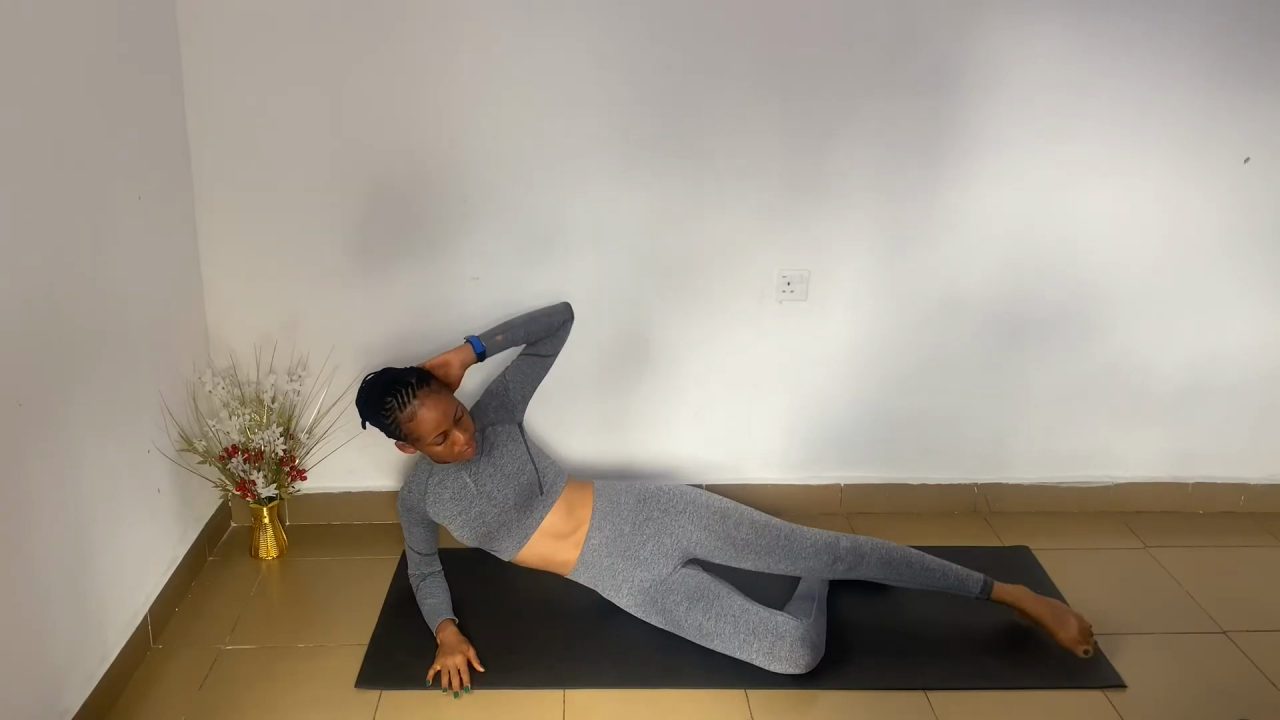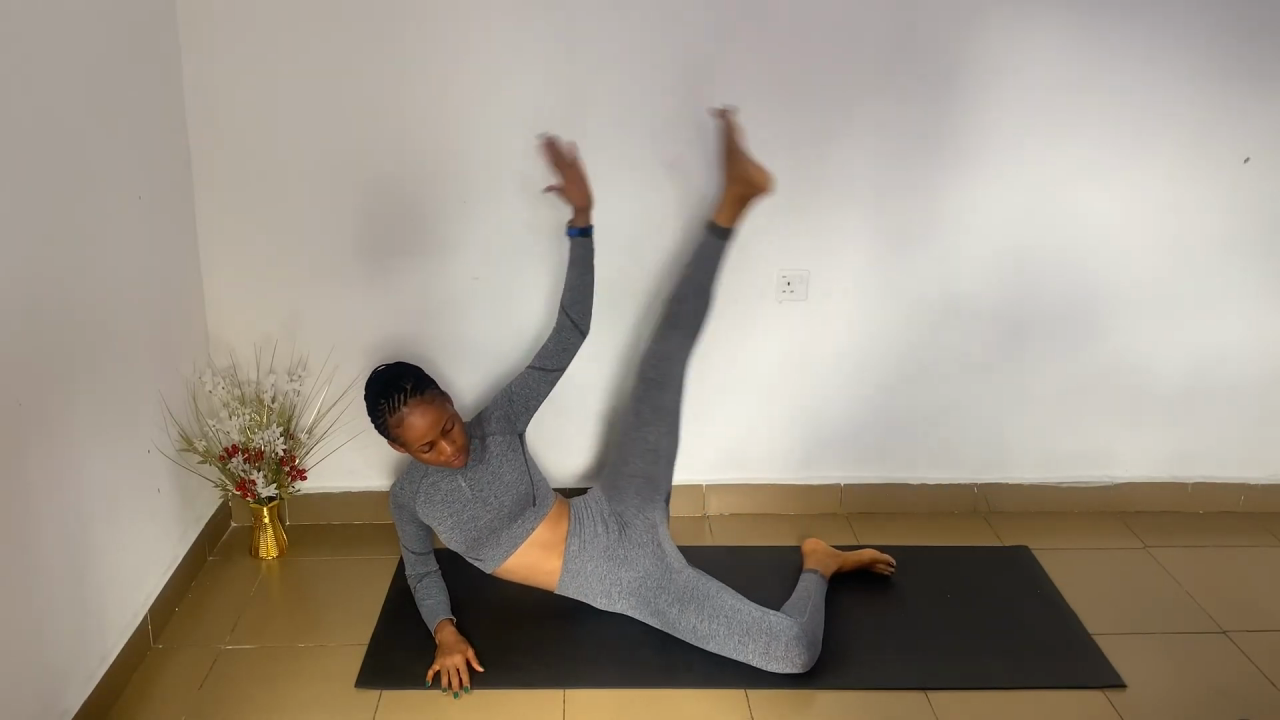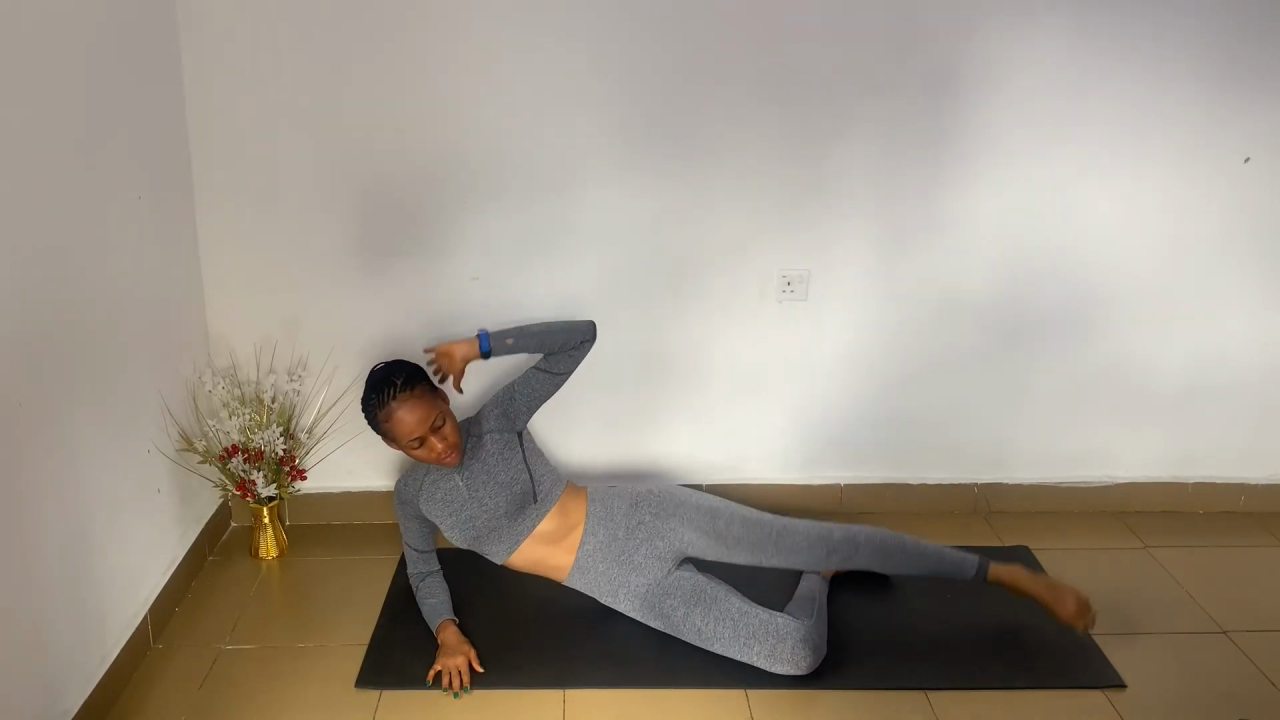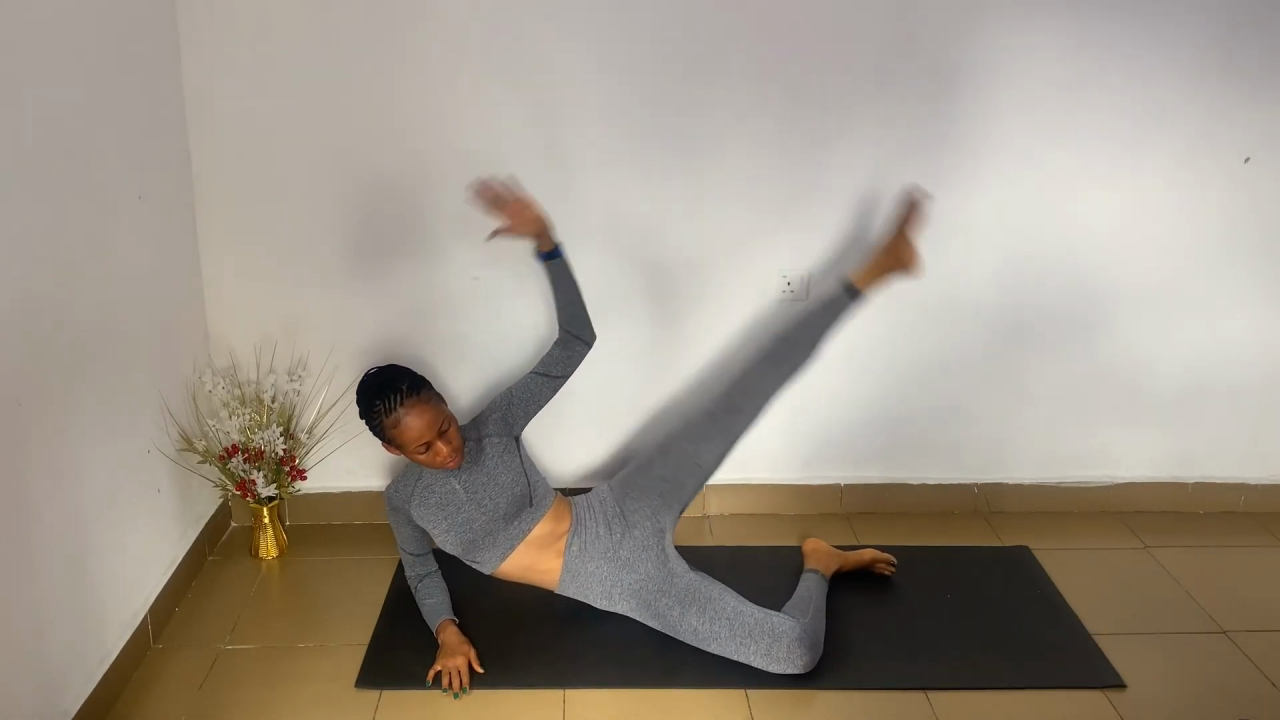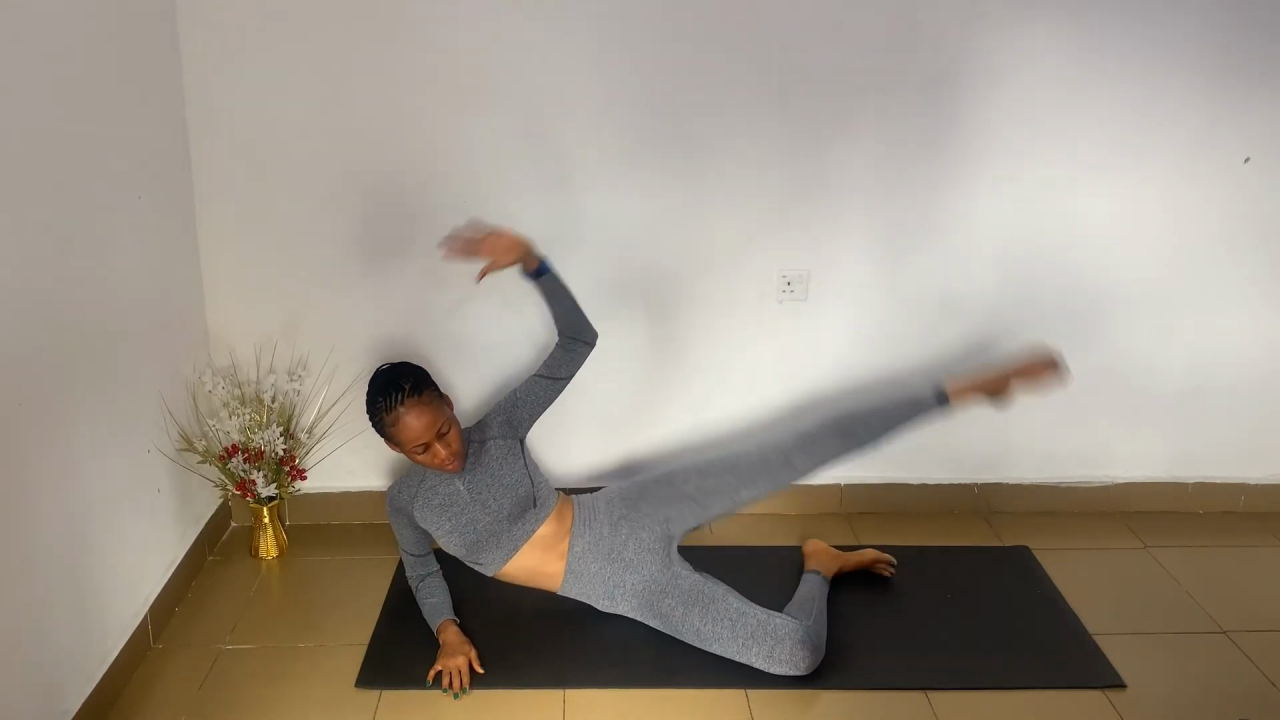
dt=1s
person 1, frame 1
left shoulder: (494, 411)
right shoulder: (417, 494)
left elbow: (560, 318)
right elbow: (422, 564)
left wrist: (471, 346)
right wrist: (446, 631)
left hip: (649, 517)
right hip: (626, 581)
left knee: (833, 547)
right knee: (794, 652)
left ankle: (1014, 595)
right ankle: (818, 581)
person 1, frame 2
left shoulder: (499, 420)
right shoulder: (411, 496)
left elbow: (571, 328)
right elbow: (420, 567)
left wrist: (581, 218)
right wrist: (445, 632)
left hip: (622, 522)
right hip: (620, 585)
left knee: (660, 364)
right knee: (792, 654)
right ankle: (820, 565)
person 1, frame 3
left shoulder: (497, 417)
right shoulder: (412, 494)
left elbow: (579, 335)
right elbow: (421, 563)
left wrist: (481, 342)
right wrist: (445, 630)
left hip: (639, 524)
right hip: (622, 586)
left knee: (821, 535)
right knee: (796, 653)
left ankle: (1006, 573)
right ankle: (822, 573)
person 1, frame 4
left shoulder: (494, 423)
right shoulder: (405, 498)
left elbow: (577, 339)
right elbow: (420, 565)
left wrist: (546, 246)
right wrist: (447, 631)
left hip: (619, 526)
right hip: (609, 582)
left knee: (739, 401)
right knee: (793, 654)
right ankle: (823, 563)
person 1, frame 5
left shoulder: (493, 428)
right shoulder: (405, 499)
left elbow: (578, 339)
right elbow: (419, 568)
left wrist: (529, 261)
right wrist: (448, 631)
left hip: (628, 528)
right hip: (620, 591)
left knee: (794, 450)
right knee: (794, 653)
left ankle: (959, 391)
right ankle: (818, 563)
